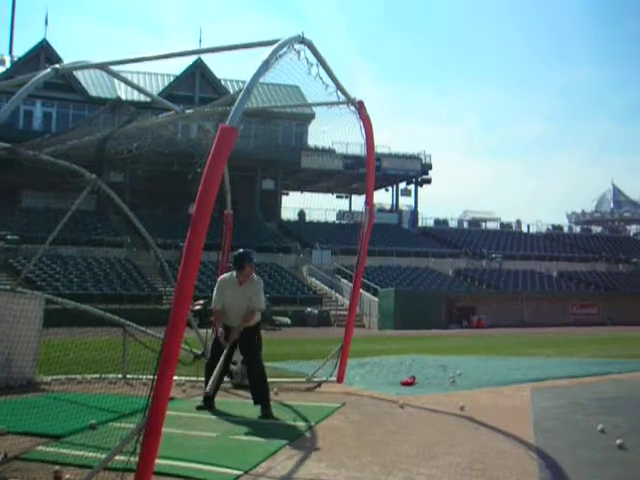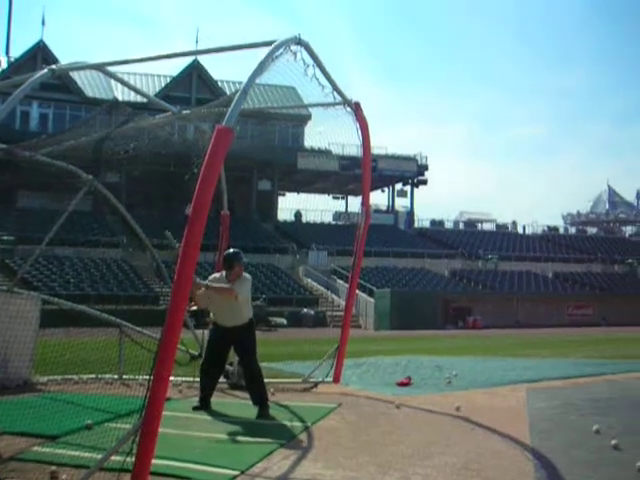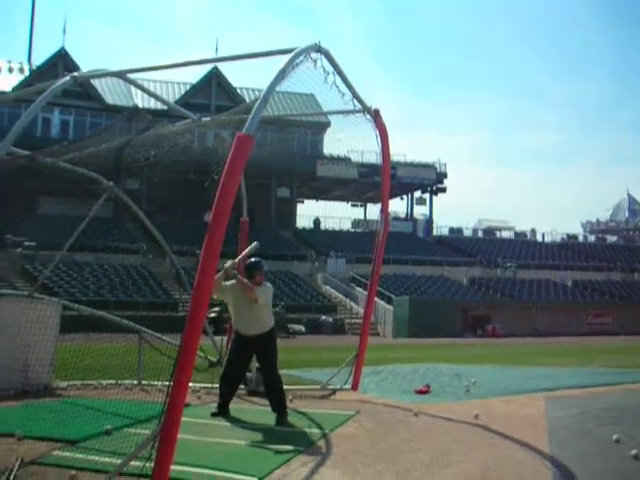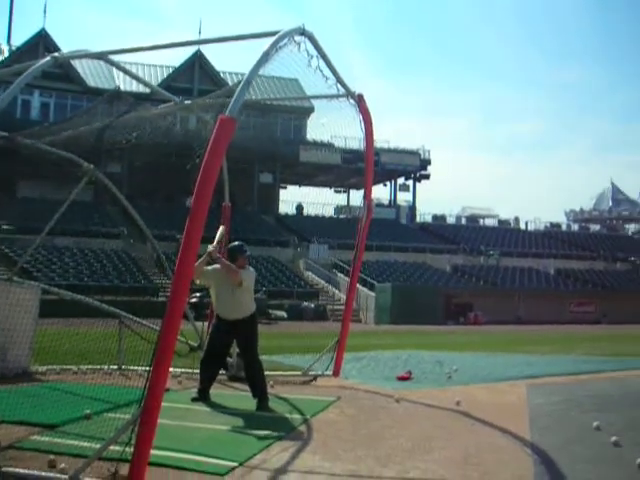
dt=0.3s
person 1, frame 1
left shoulder: (256, 282)
right shoulder: (223, 281)
left elbow: (255, 309)
right elbow: (216, 308)
left wrist: (240, 328)
right wrist: (220, 327)
left hip: (250, 329)
right hip: (226, 328)
left knee: (255, 367)
right knee: (213, 364)
left ankle: (265, 405)
right ankle: (208, 399)
person 1, frame 2
left shoulder: (245, 279)
right shoulder: (214, 279)
left elbow: (230, 292)
right elbow: (201, 303)
left wrist: (204, 285)
right wrist: (195, 290)
left hip: (243, 328)
right hip: (220, 328)
left knee: (251, 367)
right knee: (209, 365)
left ankle: (263, 406)
right ankle: (204, 400)
person 1, frame 3
left shoulder: (267, 289)
right shoulder: (233, 287)
left elbow: (251, 292)
right elbow: (213, 288)
left wrist: (233, 274)
right wrist: (225, 272)
left hip: (265, 337)
right hip: (242, 337)
left knee: (271, 375)
right knee: (230, 373)
left ankle: (281, 413)
right ankle: (223, 406)
person 1, frame 4
left shoulder: (250, 273)
right shoulder: (216, 271)
left elbow: (235, 275)
right elbow: (195, 274)
left wrist: (217, 257)
right wrist: (207, 256)
left hip: (246, 322)
right hip: (223, 321)
left knee: (251, 360)
right knee: (210, 358)
left ankle: (262, 398)
right ankle: (203, 391)
